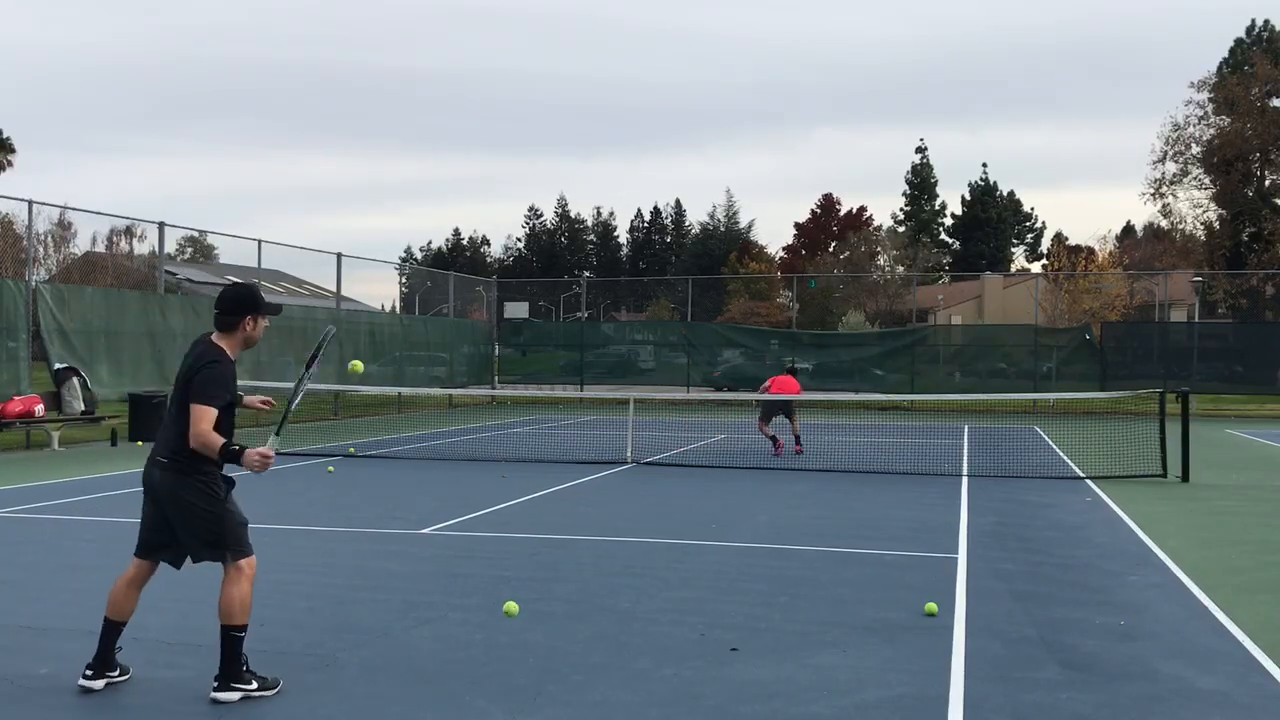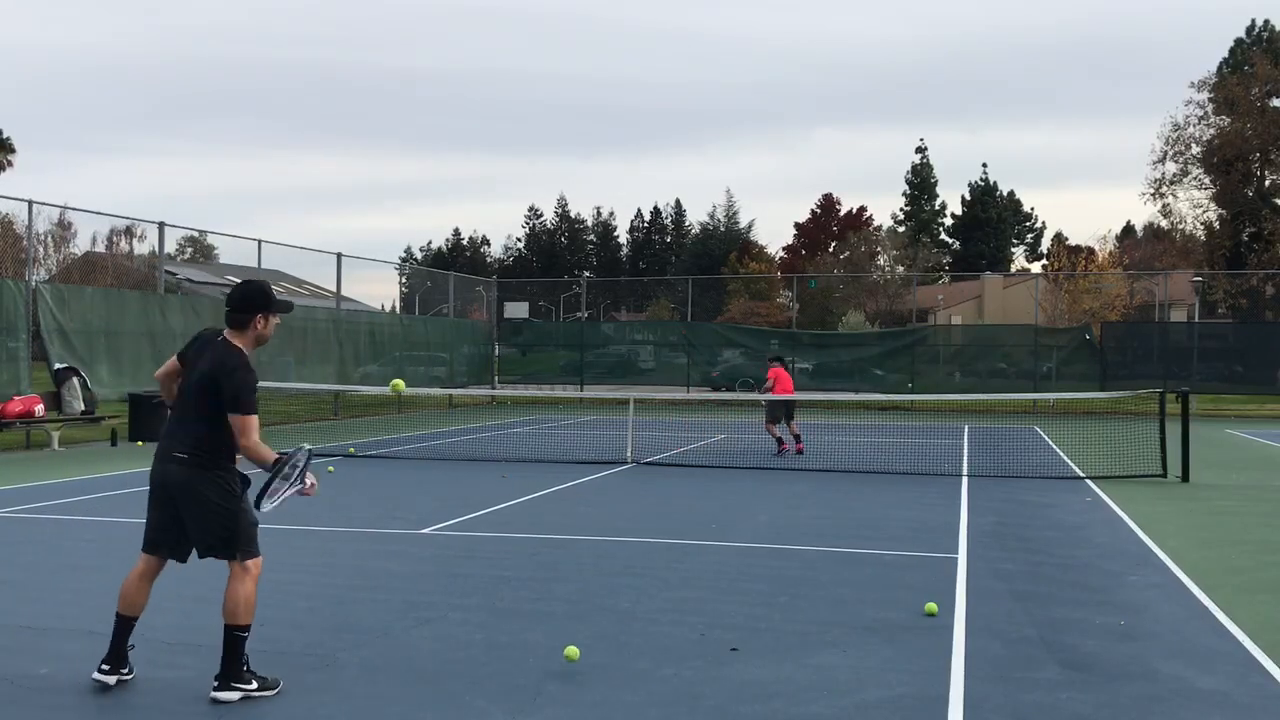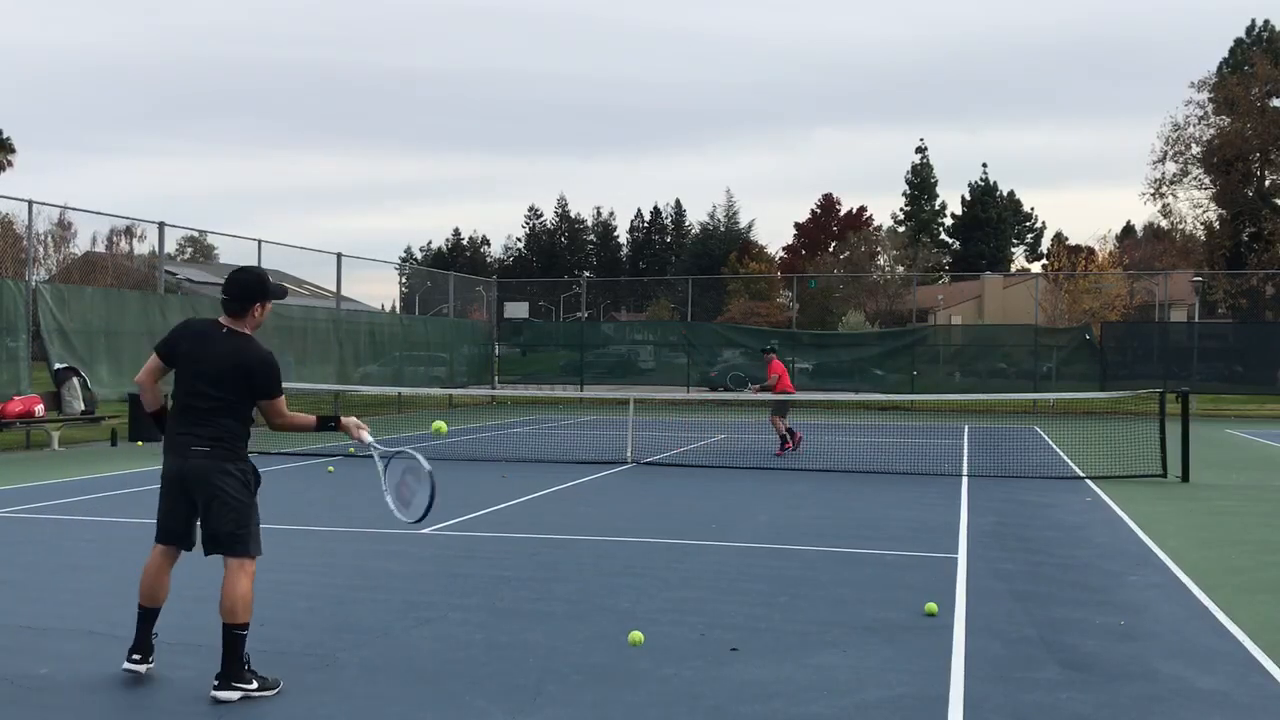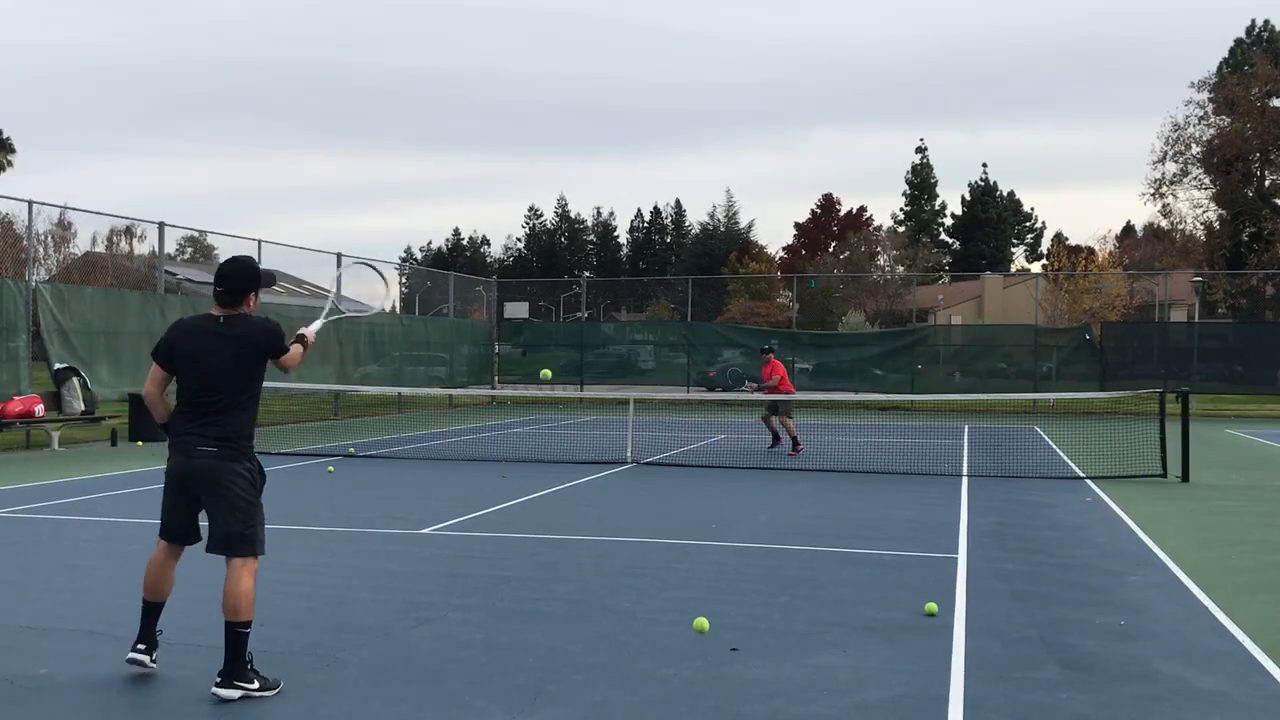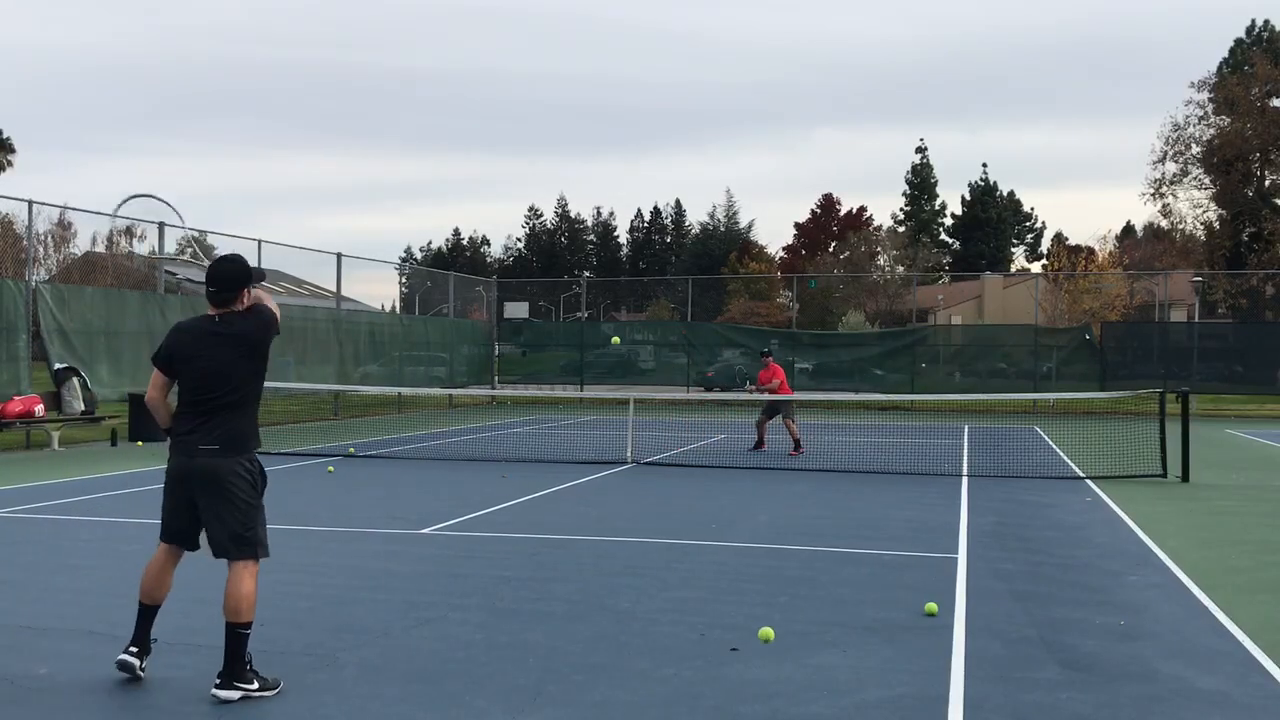
dt=0.1s
person 1, frame 1
left shoulder: (208, 347)
right shoulder: (216, 368)
right elbow: (200, 437)
left wrist: (239, 400)
right wrist: (239, 455)
left hip: (161, 472)
right hip: (191, 478)
left knee: (142, 565)
right knee: (241, 565)
left ankle: (100, 664)
right ankle: (232, 676)
person 1, frame 2
left shoulder: (206, 342)
right shoulder: (238, 373)
left elbow: (165, 376)
right elbow: (248, 447)
left hip: (165, 468)
right hip: (207, 477)
left knee: (150, 562)
right knee: (247, 565)
left ankle: (112, 661)
right ankle: (234, 675)
person 1, frame 3
left shoulder: (188, 331)
right shoulder: (258, 359)
left elbow: (144, 381)
right elbow: (280, 420)
left wrist: (163, 421)
right wrist: (335, 423)
left hip: (178, 458)
right hip: (222, 465)
left knee: (165, 549)
right knee: (240, 563)
left ankle: (140, 649)
right ankle: (232, 674)
person 1, frame 4
left shoulder: (183, 330)
right shoulder: (261, 331)
left elbow: (151, 393)
right elbow: (288, 363)
right wrist: (305, 340)
left hip: (184, 457)
right hip: (229, 463)
left knee: (170, 546)
right knee: (243, 562)
left ankle: (144, 640)
right ankle: (234, 672)
person 1, frame 5
left shoulder: (181, 333)
right shoulder: (256, 323)
left elbow: (154, 396)
right wrist: (261, 296)
left hip: (184, 457)
right hip: (230, 463)
left knee: (169, 549)
right knee: (245, 563)
left ankle: (137, 646)
right ankle: (235, 674)
